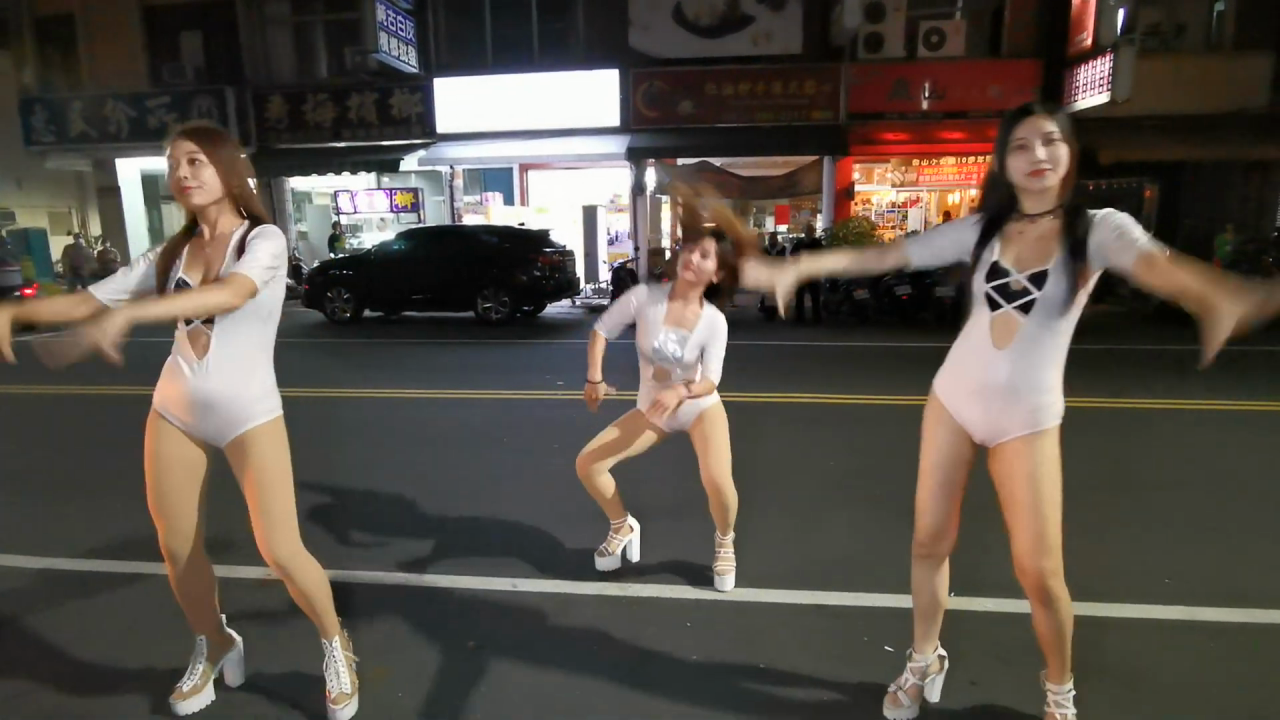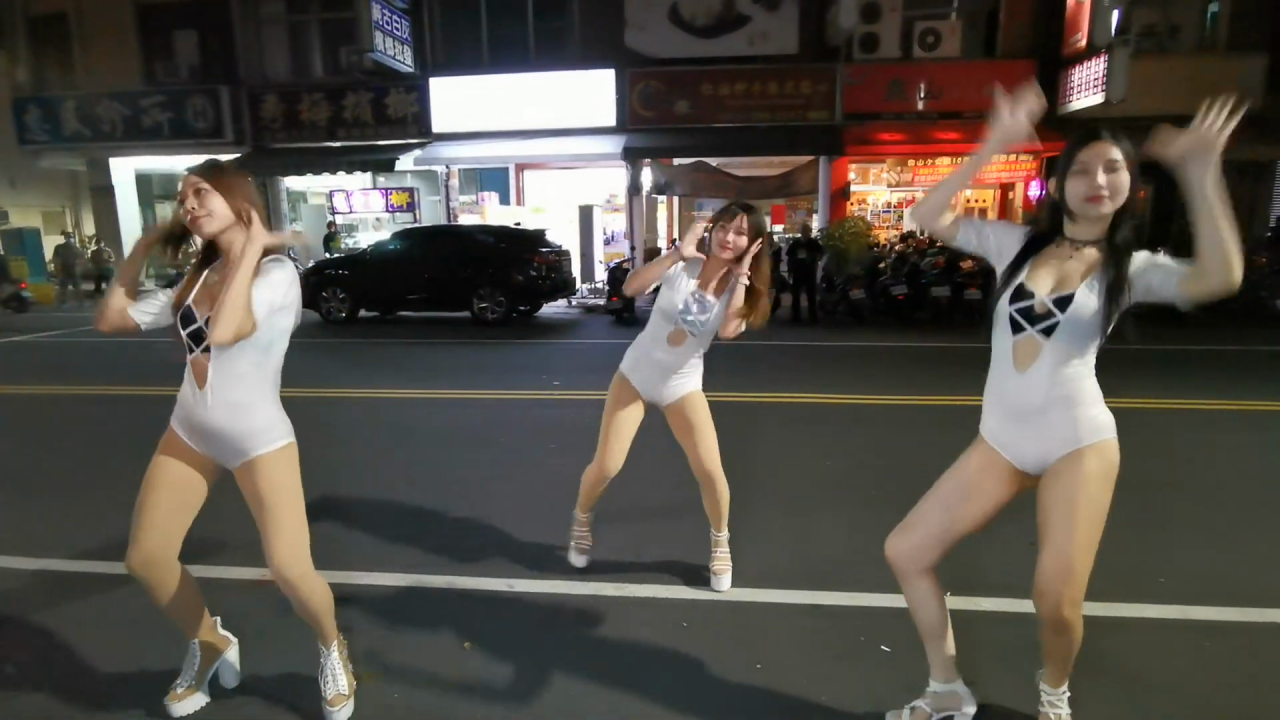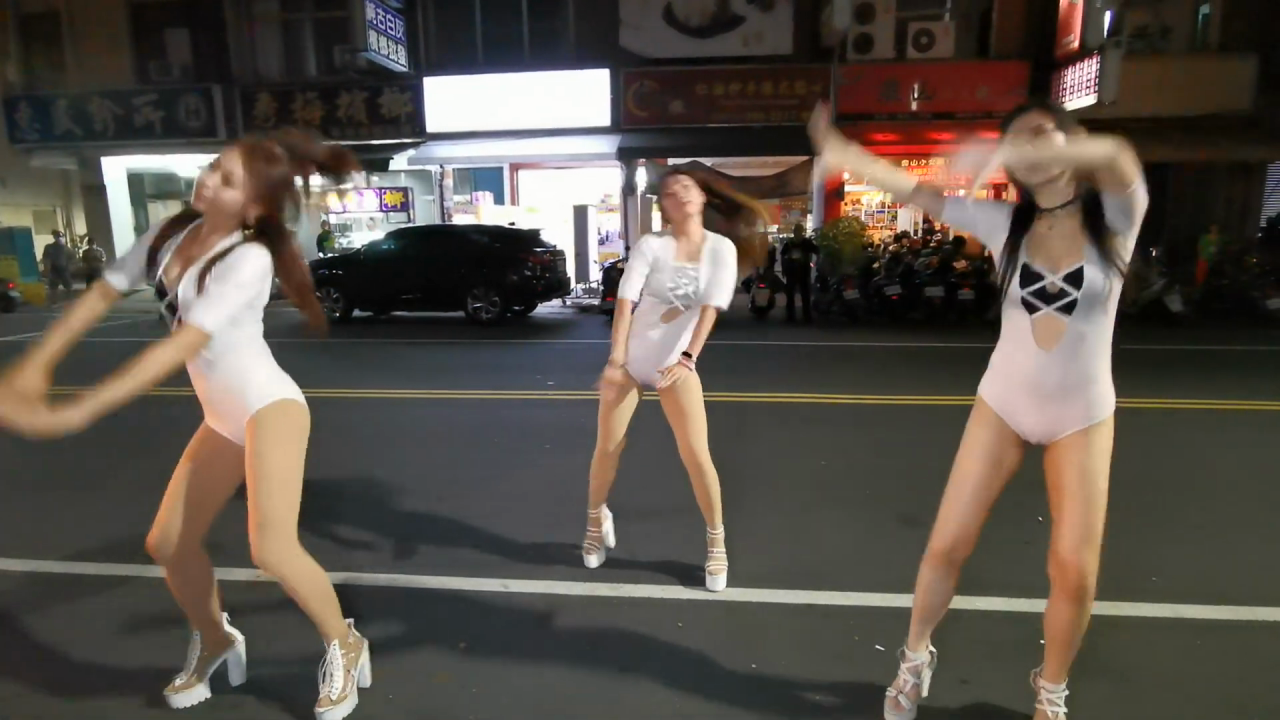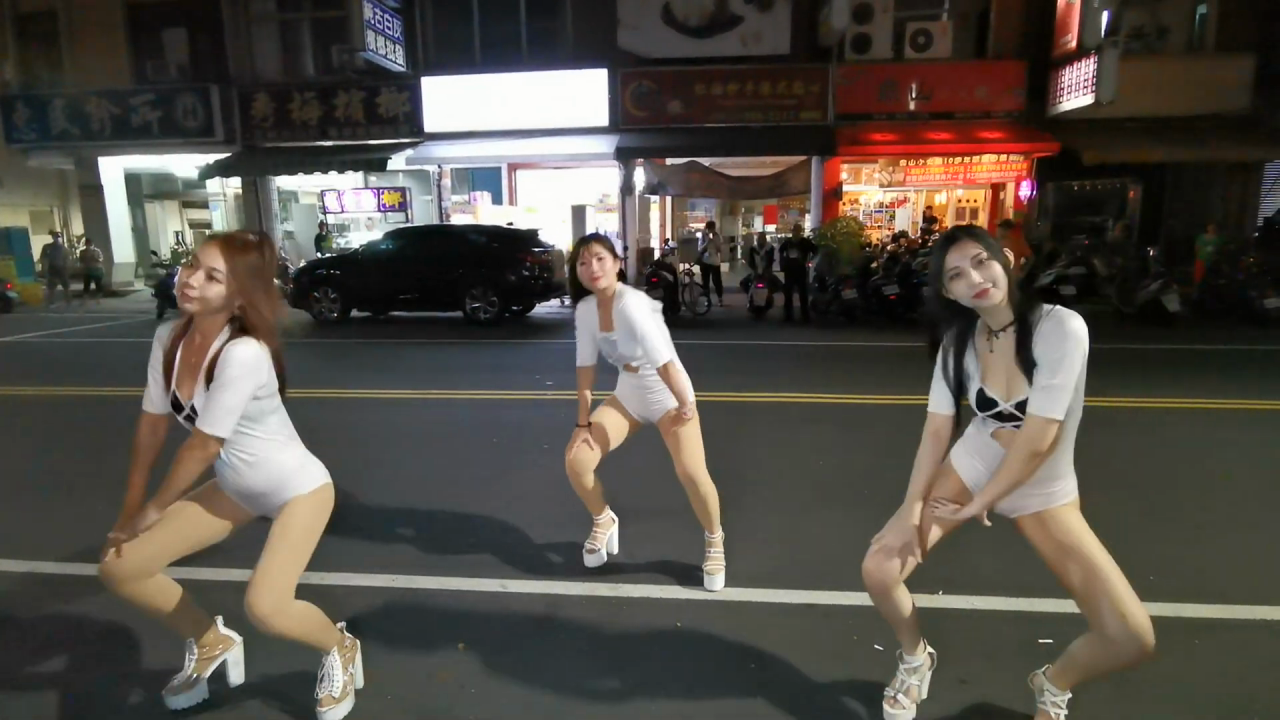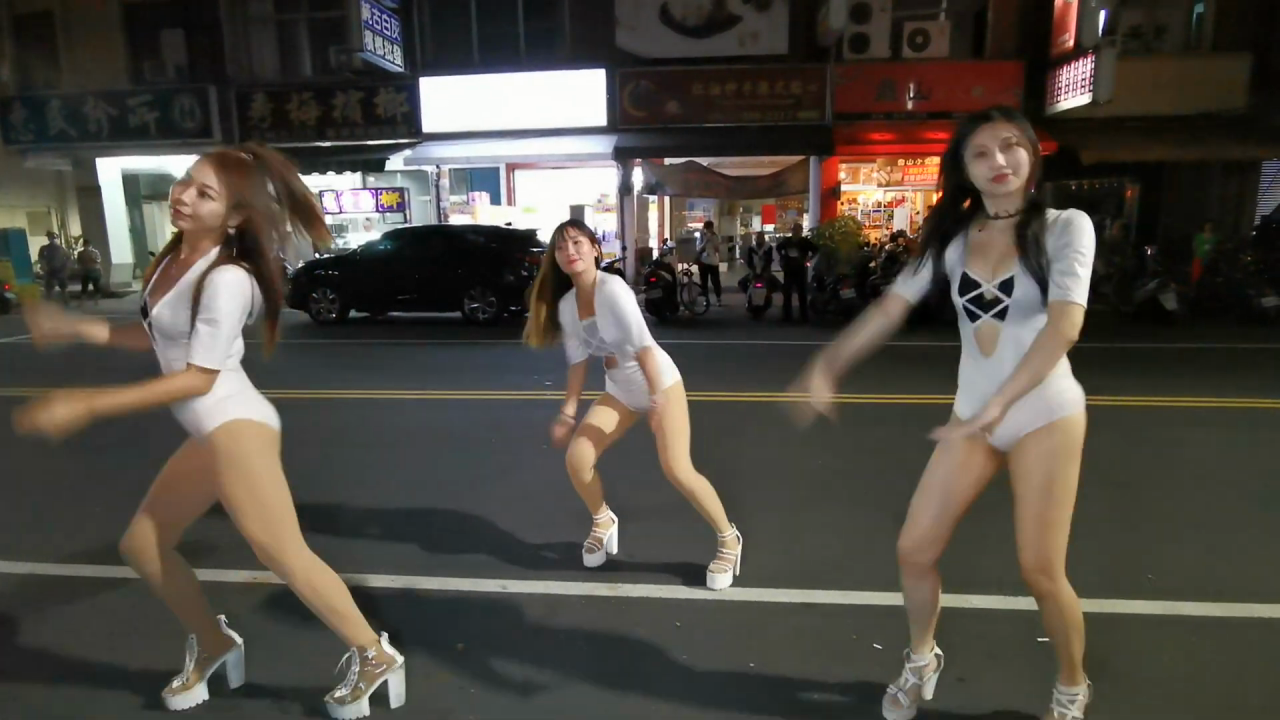
dt=0.4s
person 1, frame 1
left shoulder: (1099, 229)
right shoulder: (981, 229)
left elbow: (1157, 266)
right elbow: (888, 255)
left wrist: (1226, 296)
right wrist: (796, 266)
left hip: (1029, 422)
right hip: (953, 401)
left knee: (1039, 573)
right knee: (930, 542)
right ankle: (924, 661)
person 1, frame 2
left shoulder: (1133, 270)
right shoulder: (1017, 243)
left elbow: (1221, 278)
right elbow: (929, 217)
left wrist: (1200, 171)
right wrist: (993, 144)
left hip: (1080, 444)
right hip: (1000, 442)
left knee: (1058, 605)
right knee: (904, 553)
person 1, frame 3
left shoulder: (1117, 211)
right shoulder: (1006, 221)
left elbow: (1116, 158)
right elbow: (920, 196)
left wrist: (1010, 151)
right wrist: (844, 156)
left hip: (1081, 416)
right hip: (1004, 404)
left knee: (1075, 574)
right knee: (949, 544)
right ankle: (916, 658)
person 1, frame 4
left shoulder: (1061, 327)
right shoulder: (957, 342)
left elbow: (1039, 436)
right elbow: (937, 431)
left wrist: (981, 502)
right wrist: (910, 508)
left hip: (1046, 496)
right hip: (970, 470)
left knee: (1133, 637)
right knee: (878, 568)
right ankle: (914, 660)
person 1, frame 5
left shoulder: (1067, 227)
right shoulder: (951, 240)
left elbow: (1064, 326)
right elbow: (890, 307)
left wrist: (997, 407)
right wrist: (826, 366)
left hip: (1045, 415)
right hip: (970, 414)
left knee: (1041, 571)
right knee: (915, 548)
right ankle: (921, 659)
person 2, frame 1
left shoulder: (263, 239)
right shoulder: (170, 254)
left elbow: (235, 294)
right elbow: (90, 301)
left wrist: (126, 315)
left hip: (251, 417)
right hip: (175, 413)
left knee: (281, 549)
right knee: (178, 549)
left ankle: (334, 645)
right ankle: (216, 648)
person 2, frame 2
left shoulder: (277, 272)
right shoulder: (196, 280)
left elbow: (225, 333)
right elbow: (112, 319)
left wrist: (248, 250)
right wrist: (138, 252)
left hip: (263, 442)
right hip: (189, 437)
left knee: (291, 568)
right knee: (146, 558)
left ankle: (333, 650)
right ankle: (209, 645)
person 2, frame 3
left shoulder: (250, 259)
right shoulder: (174, 234)
left elbow: (180, 346)
right elbow: (102, 293)
left wrist: (76, 412)
left hip: (271, 408)
right hip: (224, 422)
left knee: (272, 549)
right knee: (167, 543)
left ankle: (344, 645)
right ankle: (215, 642)
person 2, frame 4
left shoulder: (242, 355)
right shoulder: (169, 338)
left elbow: (204, 445)
right elbow: (152, 425)
left wrist: (151, 511)
right wrist: (131, 507)
left hip: (299, 490)
right hip: (237, 490)
left knee: (265, 606)
right knee: (119, 568)
left ankle: (339, 648)
right ankle: (211, 643)
person 2, frame 5
left shoulder: (227, 278)
right shoulder: (173, 257)
left elbow: (198, 379)
right elbow: (146, 337)
left wrist: (87, 405)
right wrist: (76, 327)
left hip: (237, 425)
right hip: (208, 433)
left knee: (285, 555)
right knee: (140, 545)
left ankle: (373, 656)
right ankle: (212, 644)
person 3, frame 1
left shoulder: (713, 321)
right shoulder: (644, 296)
left elbow: (710, 383)
right elbow: (601, 331)
left wrist: (682, 393)
right wrist: (594, 378)
left hip: (700, 407)
right hip: (651, 409)
left knee: (718, 480)
right knee: (588, 464)
left ankle: (725, 544)
right ankle: (622, 528)
person 3, frame 2
left shoulder: (736, 288)
right shoulder: (682, 264)
left elbow: (728, 331)
right elbow: (631, 288)
left wrist: (741, 278)
right wrist: (677, 253)
left hip: (682, 386)
right hip: (635, 375)
left knee: (710, 470)
right knee: (607, 464)
left ankle: (720, 544)
right ankle: (581, 520)
person 3, frame 3
left shoulder: (722, 249)
right shoulder: (650, 245)
left elbow: (711, 308)
right elbow: (625, 302)
left wrist: (688, 357)
right wrist: (615, 359)
left hip: (677, 363)
right hip: (630, 358)
left knee: (697, 456)
right knee: (608, 448)
left ankle: (715, 541)
right ankle: (597, 519)
person 3, frame 4
left shoulder: (631, 304)
right shoulder: (586, 310)
left elbow: (663, 358)
right elbow: (585, 367)
left wrist: (685, 403)
right wrist: (583, 421)
left hip: (670, 398)
right hip: (627, 398)
left knee: (692, 472)
right knee: (576, 461)
left ankle: (714, 543)
right ankle: (604, 523)
person 3, frame 5
left shoulder: (613, 288)
right shoulder: (566, 305)
left elbow: (642, 344)
right elbow: (578, 362)
left wrist: (656, 396)
right wrist: (568, 412)
left hip: (661, 384)
right hip: (619, 392)
left knee: (678, 470)
right knee: (577, 458)
left ankle: (728, 539)
right ankle: (603, 522)
